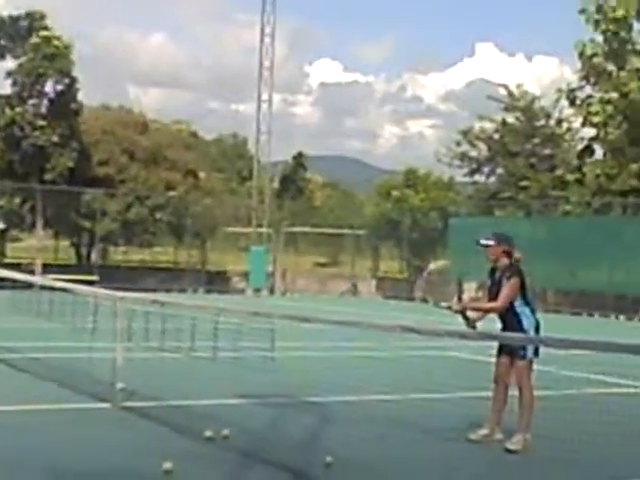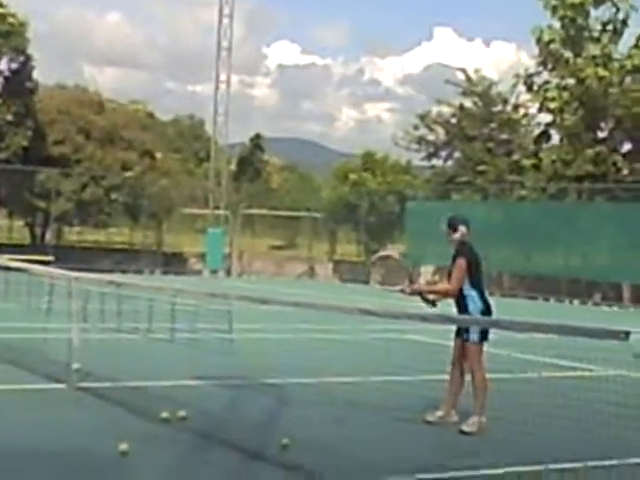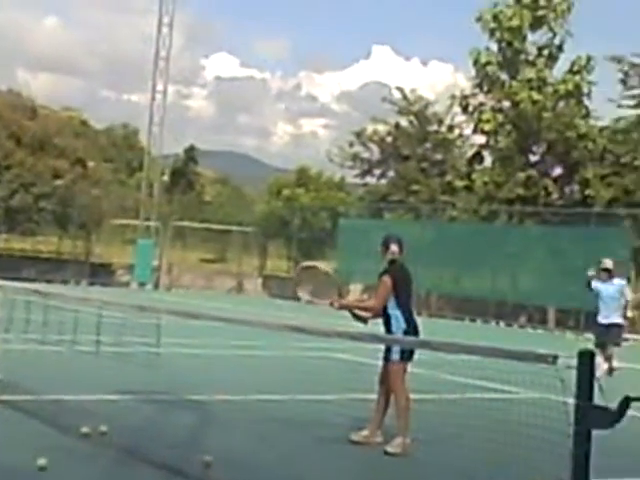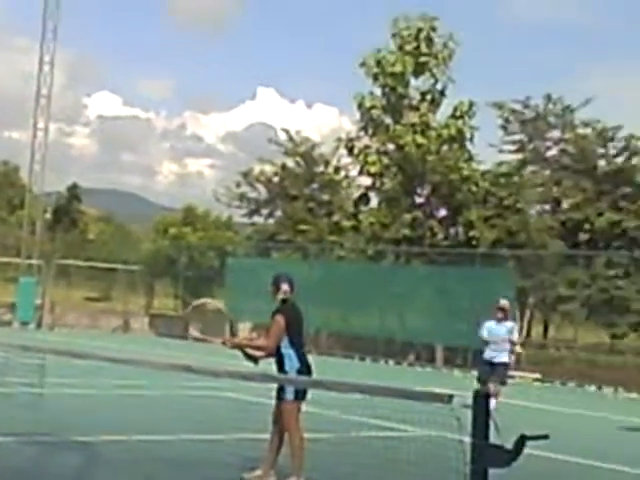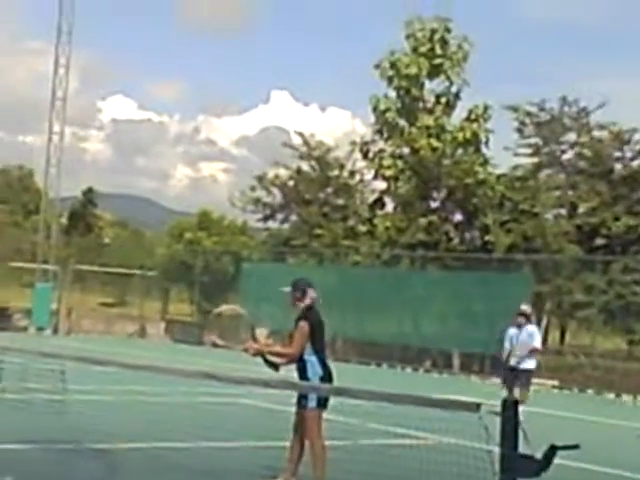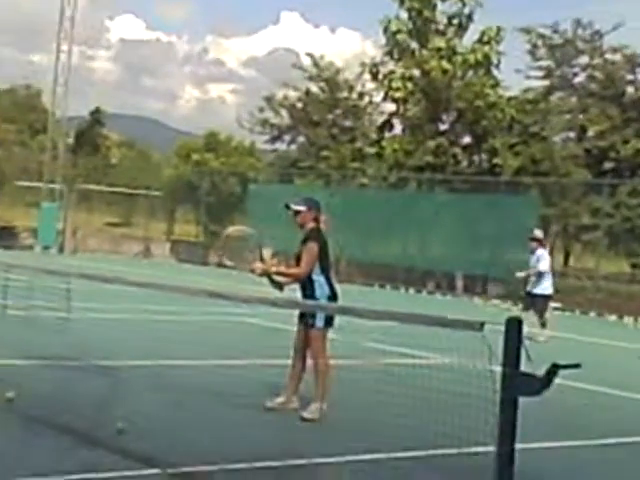
dt=0.3s
person 1, frame 1
left shoulder: (513, 273)
right shoulder: (494, 273)
left elbow: (500, 305)
right elbow: (492, 303)
left wrist: (470, 305)
right wrist: (474, 317)
left hip: (525, 329)
right hip: (509, 330)
left knee: (522, 382)
right knee: (500, 380)
left ankle: (523, 434)
right ankle: (492, 428)
person 1, frame 2
left shoulder: (463, 254)
right shoulder: (462, 253)
left elbow: (453, 288)
right elbow: (454, 287)
left wrist: (423, 289)
right wrist: (429, 292)
left hip: (476, 312)
right hip: (467, 313)
left knee: (474, 365)
right knee: (456, 363)
left ankle: (478, 416)
right ankle: (448, 410)
person 1, frame 3
left shoulder: (388, 274)
right shoulder: (401, 272)
left elbow: (377, 306)
left wrist: (349, 304)
right wrist: (366, 315)
left hip: (401, 331)
right hip: (399, 331)
left knee: (397, 385)
right knee: (384, 383)
left ankle: (402, 438)
right ankle: (374, 431)
person 1, frame 4
left shoulder: (281, 313)
right shoulder: (292, 311)
left elbow: (270, 345)
left wrist: (241, 343)
right wrist: (256, 351)
left hip: (294, 371)
right hip: (290, 371)
left knee: (291, 425)
right knee: (278, 423)
person 1, frame 5
left shoulder: (305, 319)
right shoulder: (310, 316)
left elbow: (295, 351)
left wrist: (264, 349)
right wrist: (275, 357)
left hip: (315, 378)
right hip: (309, 378)
left knee: (313, 433)
right knee: (298, 429)
person 1, frame 6
left shoulder: (314, 238)
right shoulder: (308, 238)
left elbow: (303, 271)
right elbow: (303, 273)
left wrist: (272, 269)
right wrist: (282, 278)
left hip: (321, 298)
right hip: (310, 298)
left knee: (317, 352)
right knee: (299, 349)
left ankle: (319, 403)
right ankle: (290, 396)
